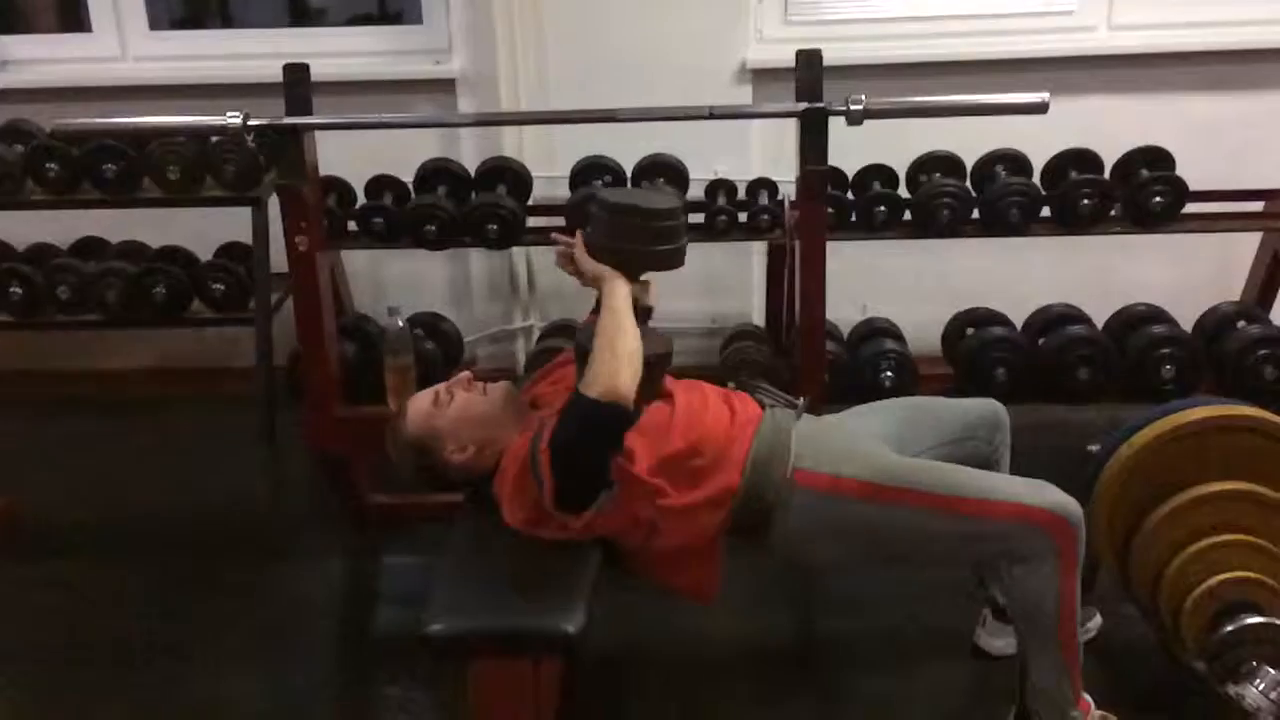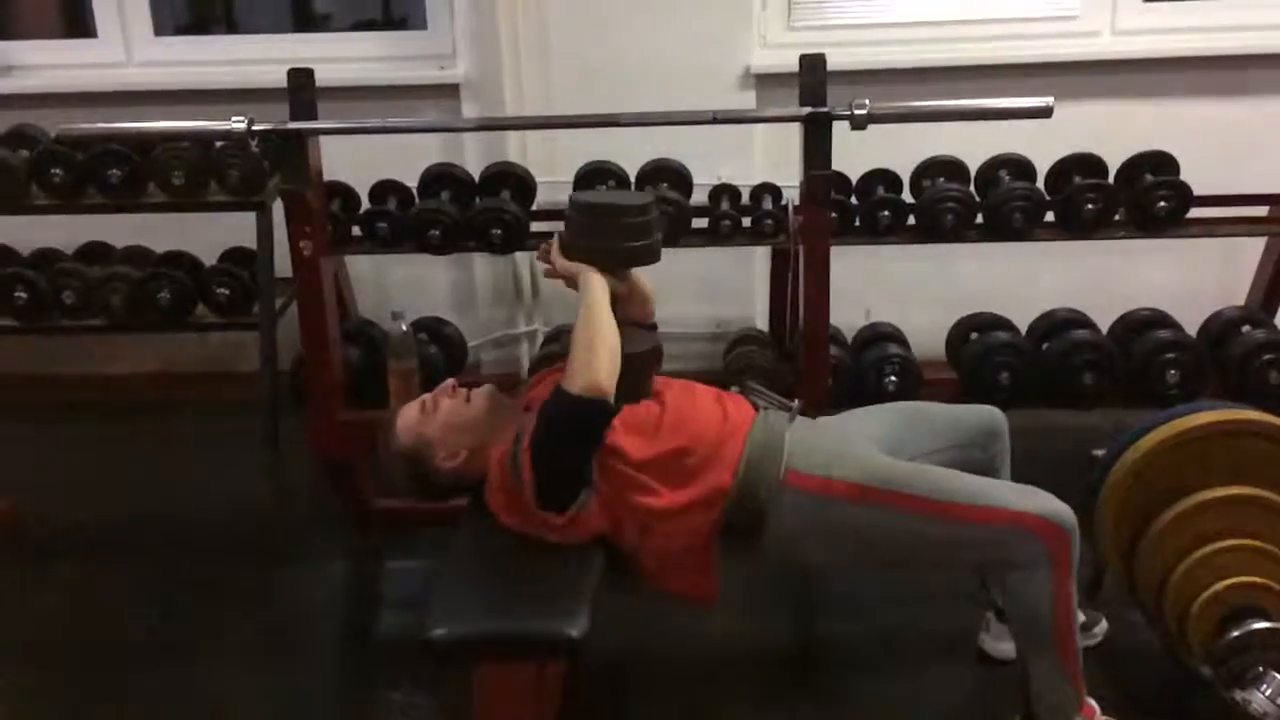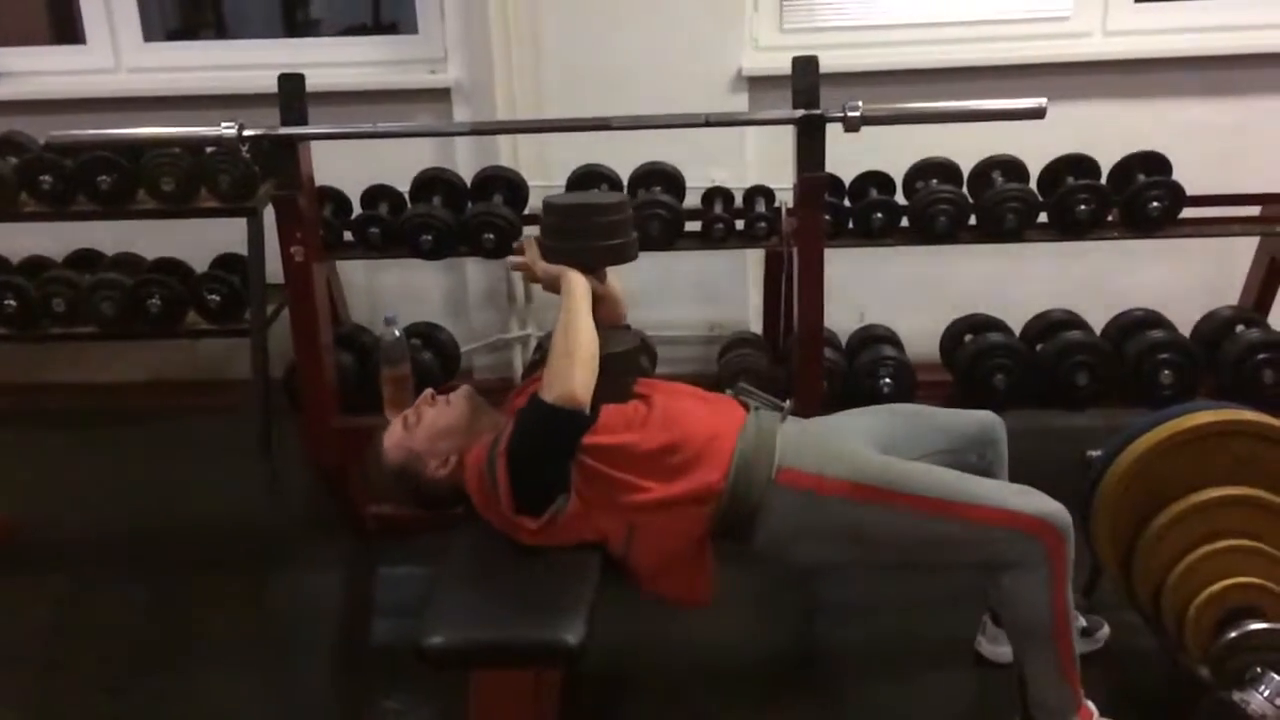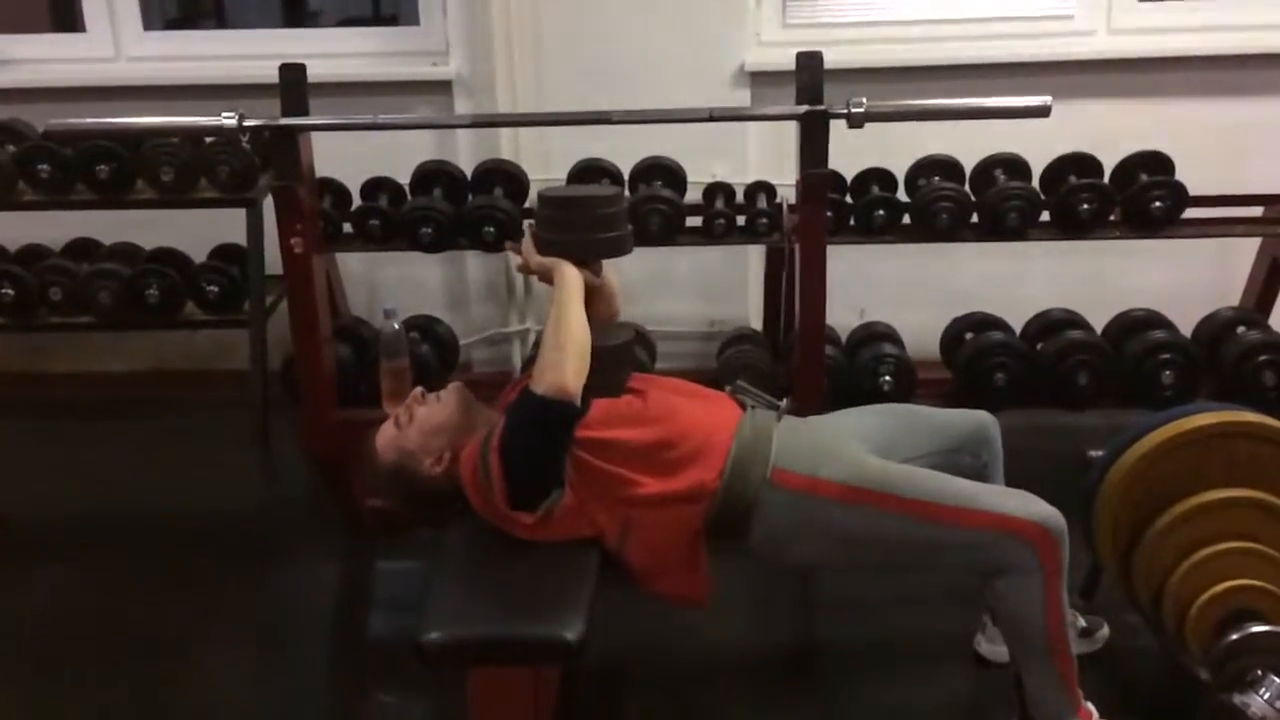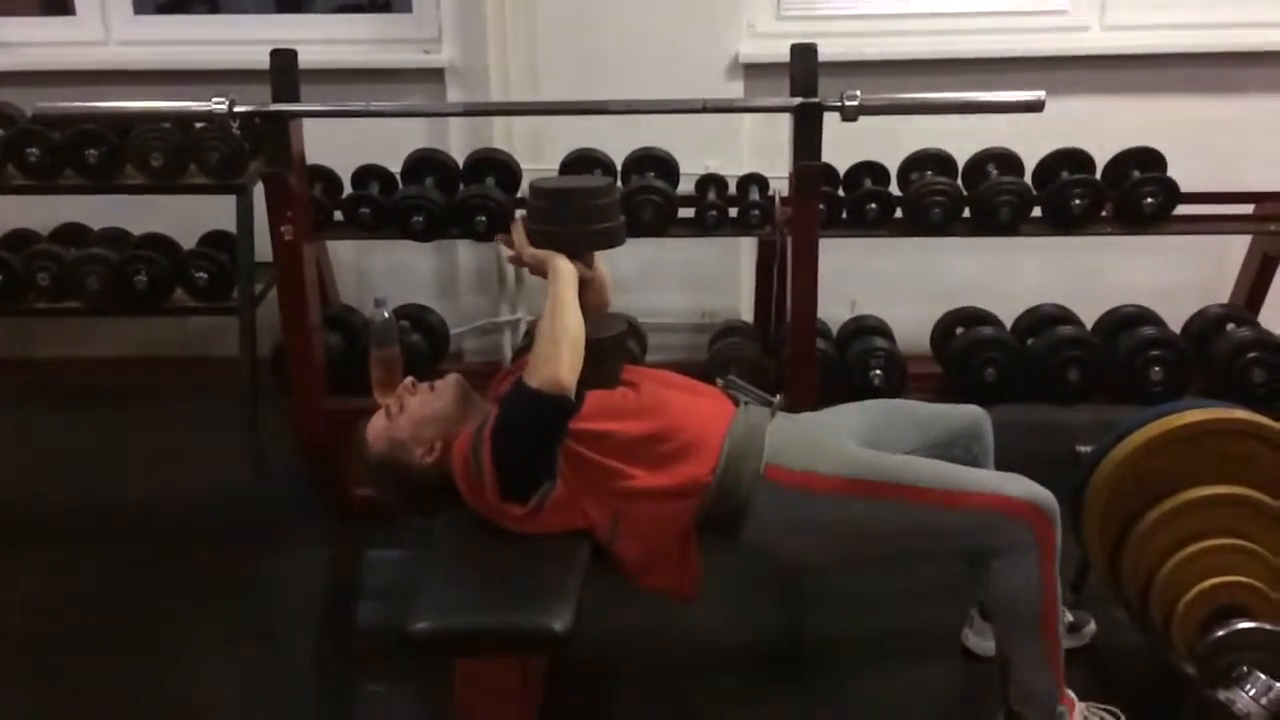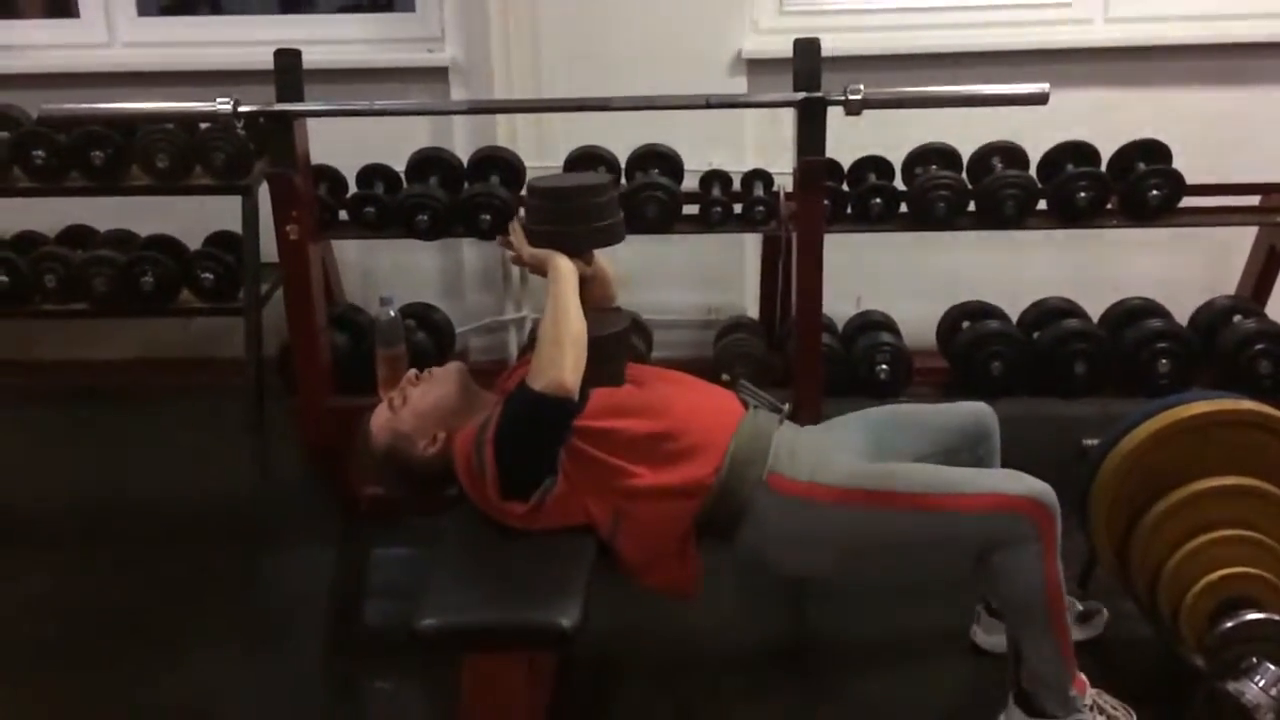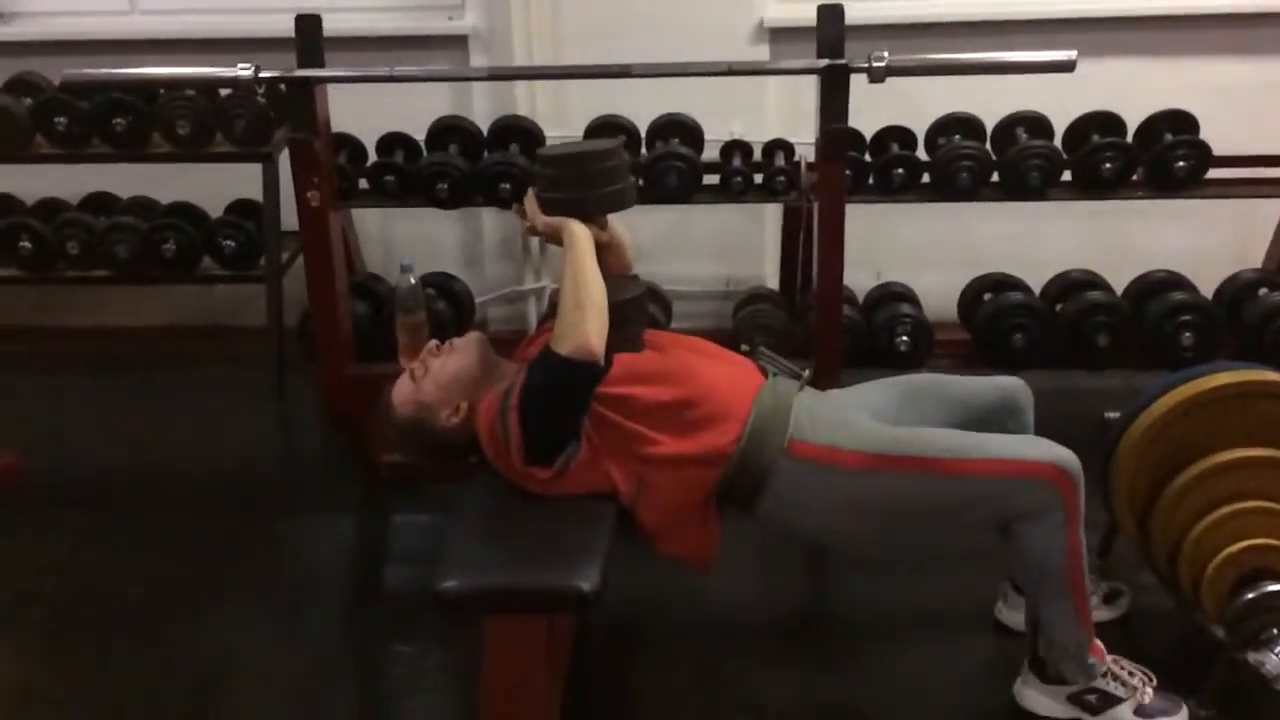
dt=0.4s
person 1, frame 1
left shoulder: (539, 401)
right shoulder: (535, 472)
left elbow: (615, 348)
right elbow: (613, 398)
left wrist: (609, 276)
right wrist: (615, 283)
left hip: (784, 432)
right hip: (791, 485)
left knee: (986, 421)
right knee: (1053, 520)
left ankle: (1011, 600)
person 1, frame 2
left shoulder: (531, 409)
right shoulder: (524, 472)
left elbow: (635, 341)
right elbow: (593, 392)
left wrist: (615, 275)
right wrist: (591, 282)
left hip: (780, 435)
right hip: (783, 487)
left knee: (984, 428)
right knee: (1046, 526)
left ankle: (1019, 611)
person 1, frame 3
left shoulder: (512, 417)
right shoulder: (503, 471)
left elbow: (609, 348)
right elbow: (569, 400)
left wrist: (587, 280)
right wrist: (570, 282)
left hip: (771, 437)
right hip: (775, 487)
left knee: (980, 434)
right knee: (1040, 526)
left ankle: (1017, 615)
person 1, frame 4
left shoulder: (508, 415)
right shoulder: (500, 468)
left elbow: (603, 342)
right elbow: (559, 390)
left wrist: (586, 274)
right wrist: (563, 275)
left hip: (769, 434)
right hip: (771, 487)
left knee: (974, 434)
right knee: (1036, 531)
left ankle: (1020, 616)
person 1, frame 5
left shoulder: (497, 404)
right shoulder: (491, 458)
left elbow: (591, 332)
right elbow: (555, 382)
left wrist: (575, 265)
right wrist: (556, 266)
left hip: (762, 431)
right hip: (764, 483)
left knee: (967, 427)
right knee: (1028, 513)
left ankle: (1007, 612)
person 1, frame 6
left shoulder: (505, 398)
right shoulder: (494, 455)
left elbow: (599, 326)
right elbow: (558, 387)
left wrist: (578, 262)
right wrist: (557, 266)
left hip: (772, 441)
right hip: (770, 496)
left knee: (972, 425)
right knee: (1027, 506)
left ankle: (1011, 607)
person 1, frame 7
left shoulder: (524, 366)
right shoulder: (515, 422)
left elbow: (615, 294)
right elbow: (583, 354)
left wrist: (593, 227)
right wrist: (570, 235)
left hip: (795, 408)
right hip: (787, 461)
left knee: (1005, 399)
right knee: (1052, 474)
left ankle: (1042, 586)
